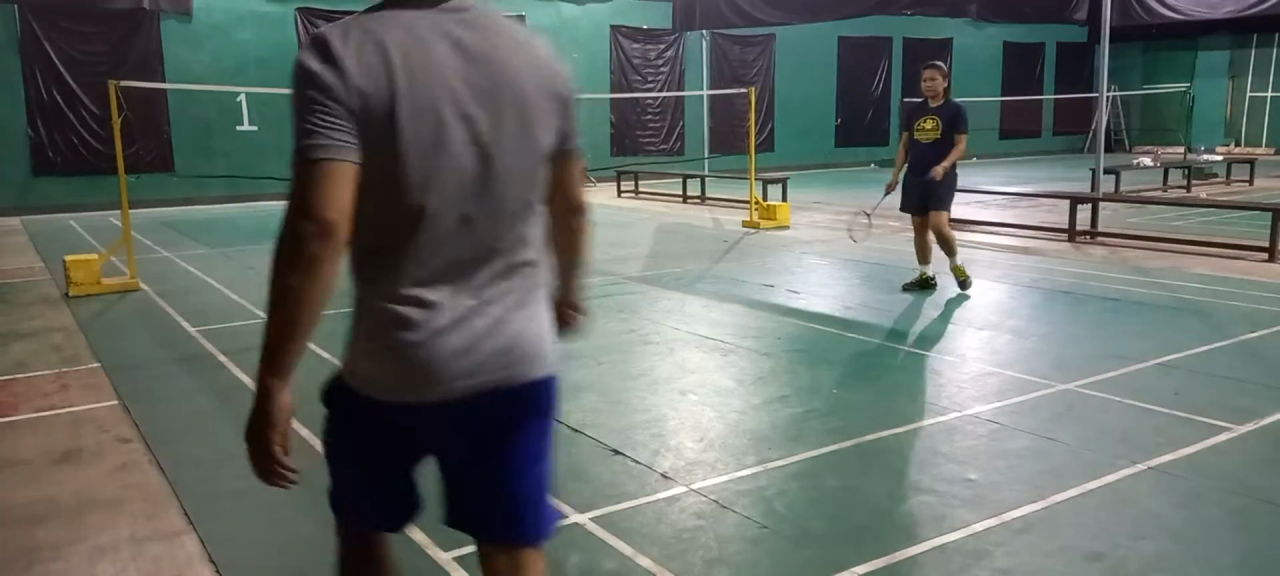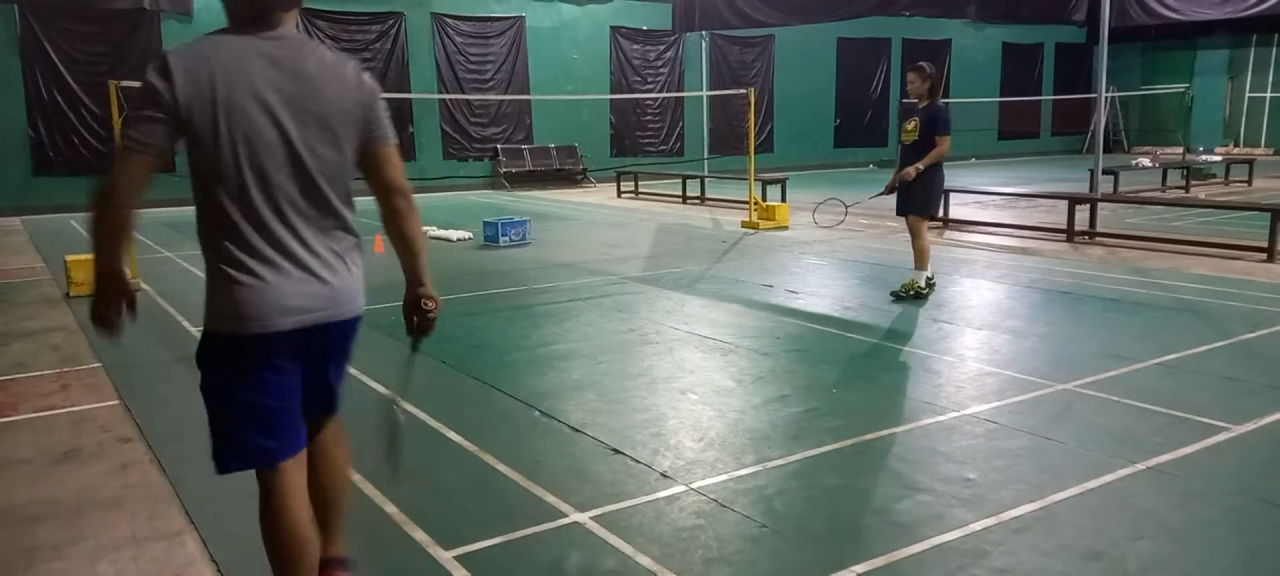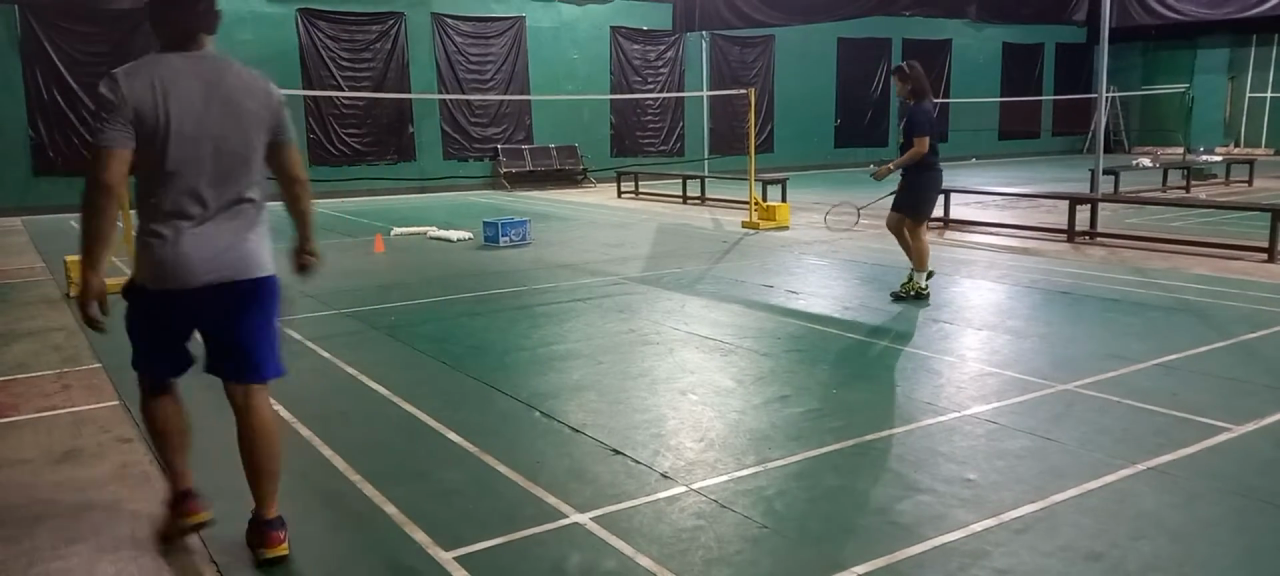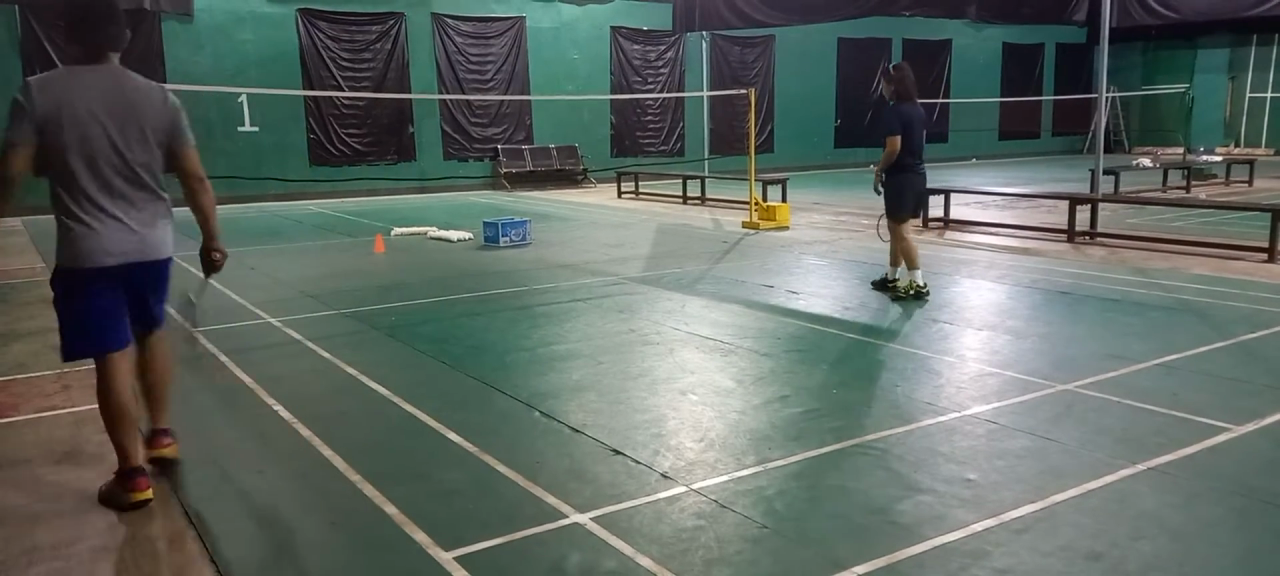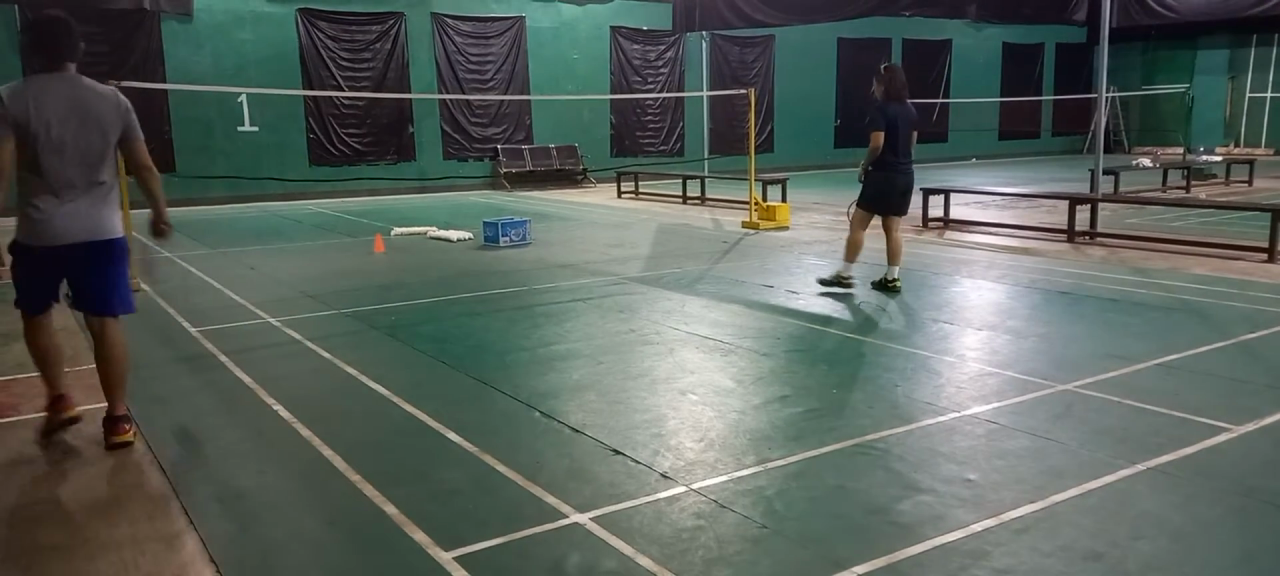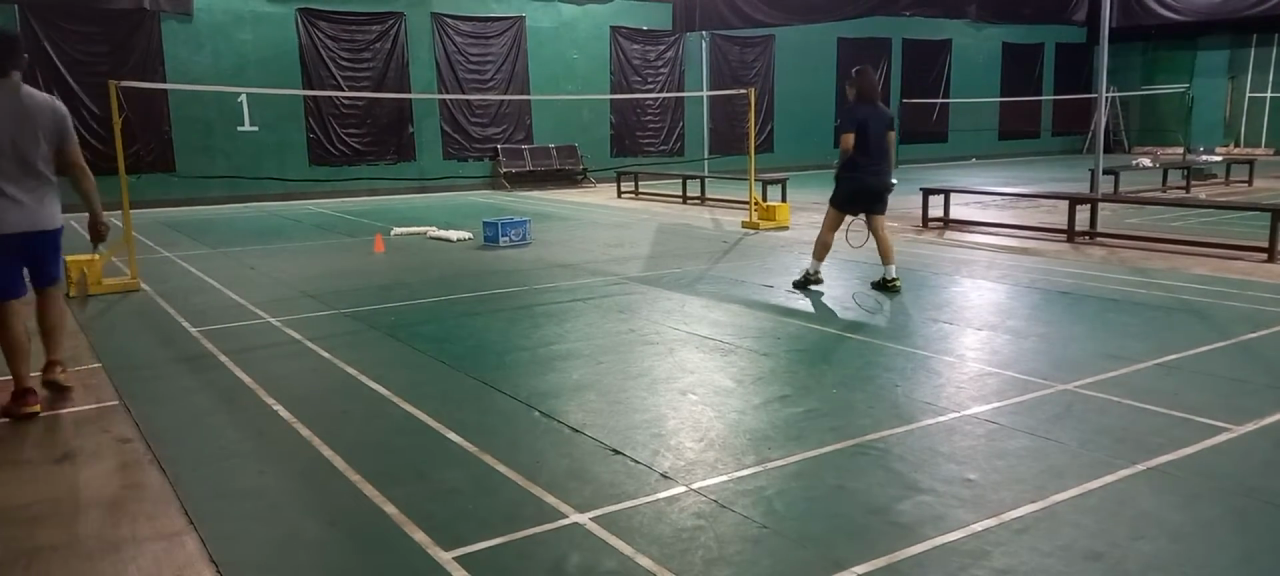
dt=0.5s
person 1, frame 1
left shoulder: (342, 57)
right shoulder: (539, 60)
left elbow: (321, 229)
right elbow: (570, 207)
left wrist: (274, 386)
right wrist: (567, 288)
left hip: (396, 366)
right hip: (518, 358)
left knee: (363, 528)
person 1, frame 2
left shoulder: (181, 71)
right shoulder: (349, 77)
left elbow: (118, 190)
right elbow: (395, 194)
left wrist: (109, 275)
right wrist: (418, 284)
left hip: (249, 311)
right hip: (336, 300)
left knee: (281, 471)
right knee: (321, 423)
person 1, frame 3
left shoulder: (130, 84)
right shoulder: (259, 90)
left elbow: (108, 184)
right elbow: (295, 182)
left wrist: (91, 275)
right wrist: (305, 241)
left hip: (168, 272)
right hip: (247, 266)
left knee: (158, 383)
right knee: (251, 392)
left ankle: (185, 496)
right ankle: (268, 522)
person 1, frame 4
right shoulder: (160, 98)
right elbow: (195, 178)
right wrist: (211, 239)
left hip: (87, 254)
right hip: (152, 247)
left knee: (112, 360)
right knee: (150, 336)
left ankle: (133, 473)
right ankle: (160, 432)
person 1, frame 5
right shoulder: (113, 100)
right elbow: (144, 167)
right wrist: (159, 213)
left hip: (41, 234)
right hip: (102, 232)
left knee: (35, 317)
right knee: (106, 323)
left ankle: (60, 399)
right ankle: (118, 418)
person 1, frame 6
right shoulder: (50, 106)
right elbow: (77, 167)
right wrist: (97, 215)
right hip: (44, 221)
right knee: (49, 291)
right ankle: (53, 365)
person 2, frame 1
left shoulder: (955, 110)
right shoulder: (913, 111)
left elbow: (960, 145)
right elbow: (904, 145)
left wrist: (944, 166)
right wrist: (895, 175)
left hip: (942, 176)
right hip: (915, 176)
left knee: (939, 224)
right knee: (919, 227)
left ankle: (957, 265)
right ankle: (926, 275)
person 2, frame 2
left shoulder: (938, 111)
right shoulder: (909, 111)
left elbow: (943, 147)
left wrist: (918, 167)
right wrist: (895, 176)
left hip: (927, 178)
right hip: (908, 178)
left knee: (918, 227)
right knee: (914, 229)
left ankle: (919, 284)
right ankle: (926, 276)
person 2, frame 3
left shoulder: (919, 111)
right shoulder: (916, 109)
left elbow: (921, 148)
left wrist: (891, 167)
right wrist: (900, 172)
left hip: (924, 177)
right hip: (915, 177)
left knee: (915, 229)
right knee: (894, 223)
left ankle: (920, 285)
right ankle: (921, 269)
person 2, frame 4
left shoulder: (895, 111)
right shoulder: (917, 109)
left elbow: (893, 148)
left wrist: (878, 172)
left hip: (901, 178)
right hip: (916, 175)
left knee: (900, 231)
right knee: (896, 229)
left ankle: (918, 284)
right ankle: (892, 278)
person 2, frame 5
left shoulder: (881, 109)
right shoulder: (910, 110)
left elbow: (877, 144)
right elbow: (911, 143)
left wrist: (865, 165)
left hip: (883, 176)
right hip: (905, 176)
left knee: (857, 225)
right knee: (892, 228)
left ankle: (845, 274)
right ankle: (892, 278)
person 2, frame 6
left shoulder: (852, 112)
right shoulder: (885, 113)
left elbow: (847, 146)
right elbow: (890, 146)
left wrist: (839, 164)
right wrist: (889, 176)
left hip: (855, 177)
right hip: (879, 178)
left knee: (829, 227)
right knee: (879, 229)
left ankle: (813, 272)
right ankle: (891, 278)
